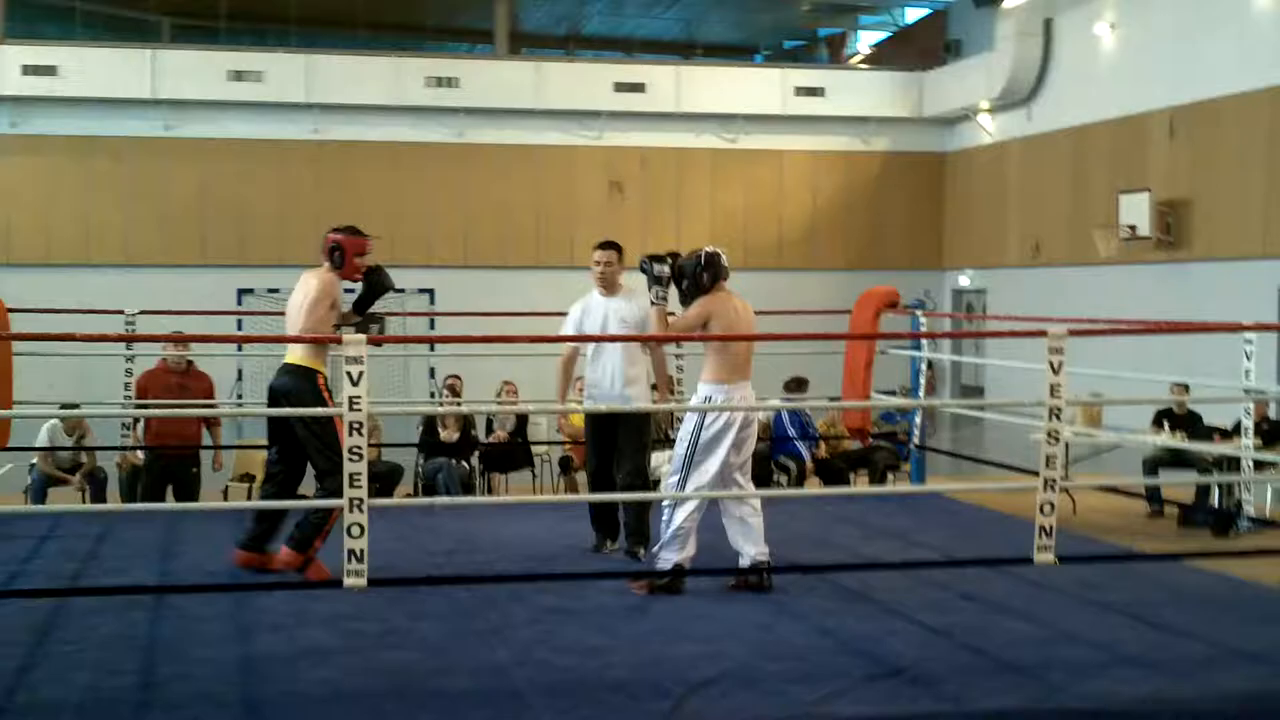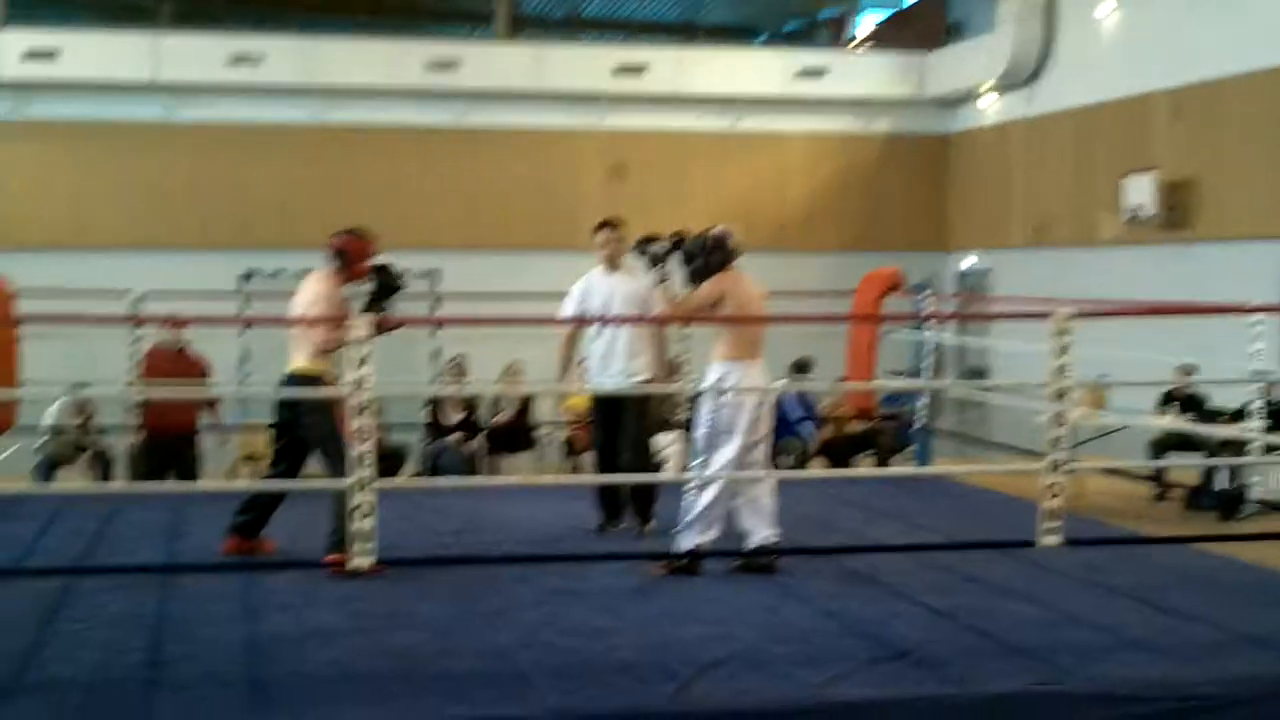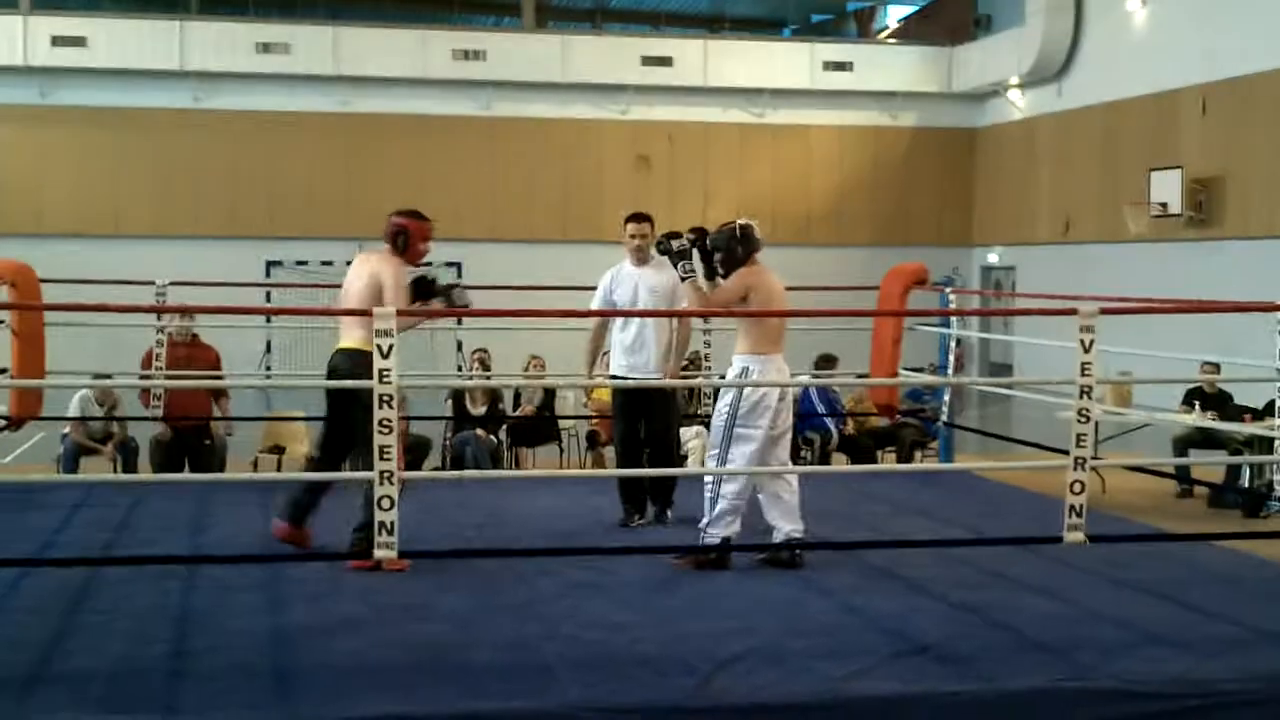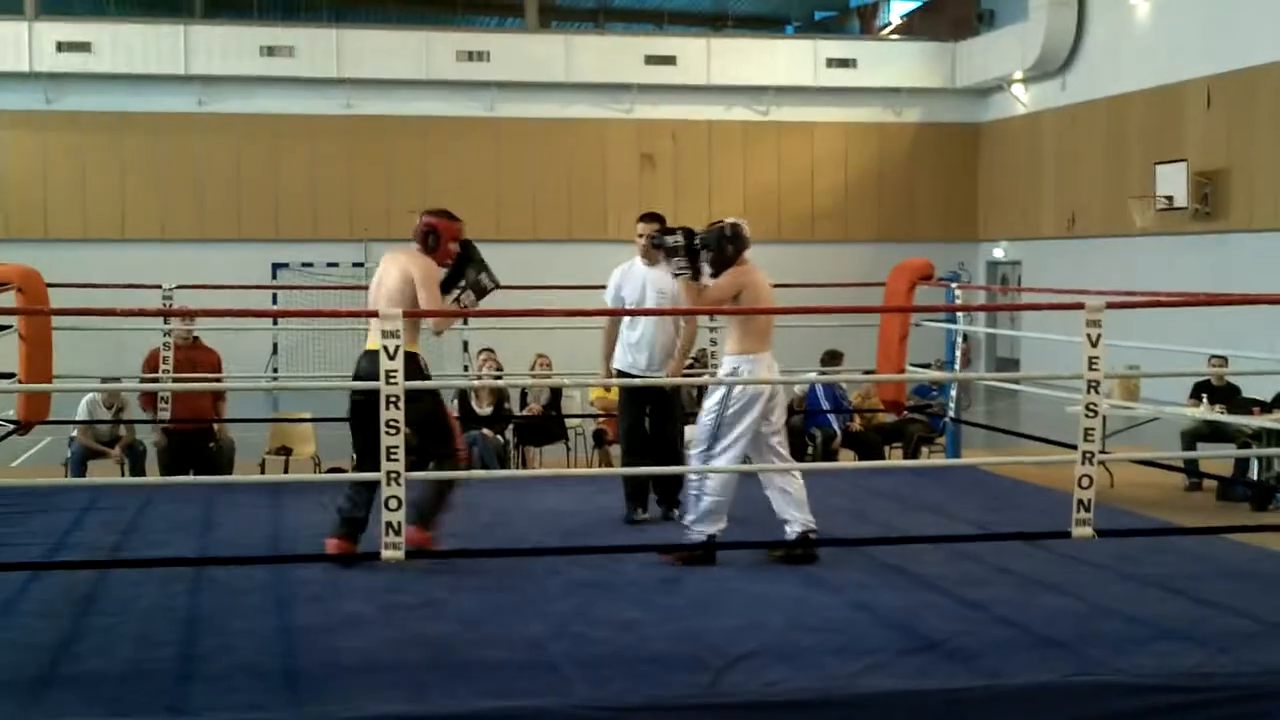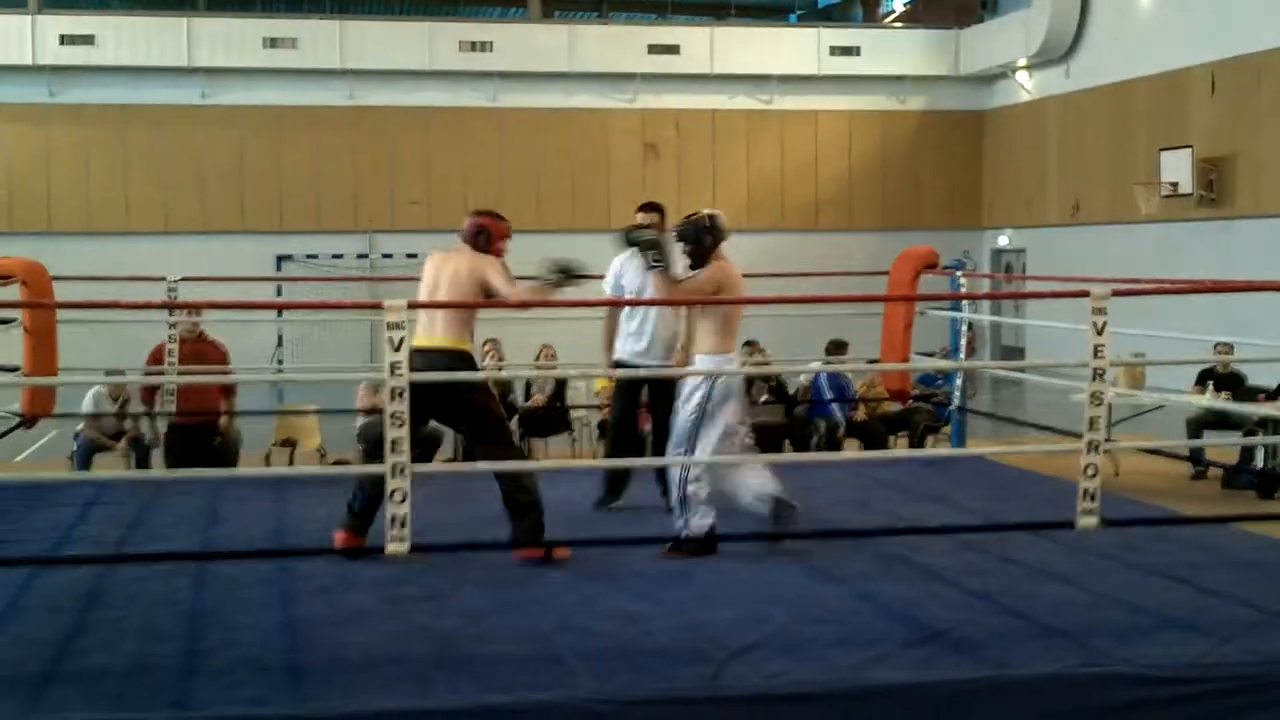
dt=0.2s
person 1, frame 1
left shoulder: (311, 278)
right shoulder: (326, 283)
left elbow: (335, 323)
right elbow: (305, 331)
left wrist: (366, 299)
right wrist: (348, 329)
left hip: (285, 379)
right hip: (305, 381)
left knee: (283, 471)
right knee: (336, 471)
left ankle: (251, 548)
right ankle: (298, 550)
person 1, frame 2
left shoulder: (316, 282)
right shoulder: (327, 288)
left elbow: (339, 325)
right elbow: (323, 342)
left wrist: (378, 300)
right wrist: (373, 328)
left hip: (294, 383)
right hip: (311, 384)
left knee: (285, 465)
right knee: (345, 463)
left ankle: (241, 534)
right ankle: (341, 551)
person 1, frame 3
left shoulder: (363, 259)
right shoulder: (391, 266)
right elbow: (399, 321)
left wrist: (414, 294)
right wrist: (442, 301)
left hip: (340, 361)
right hip: (366, 366)
left knee: (331, 449)
right knee: (378, 459)
left ankle: (292, 520)
right ankle: (366, 550)
person 1, frame 4
left shoulder: (389, 259)
right shoulder: (424, 266)
right elbow: (436, 325)
left wrist: (453, 279)
right wrist: (469, 294)
left hip: (367, 365)
right hip: (403, 367)
left knee: (369, 460)
right knee: (449, 452)
left ankle: (342, 538)
right ankle: (419, 525)
person 1, frame 5
left shoulder: (433, 260)
right shoulder: (483, 265)
right elbow: (517, 296)
right wrist: (557, 277)
left hip: (418, 362)
right hip: (455, 365)
right knee: (502, 451)
left ankle: (351, 532)
right ankle: (530, 542)
person 2, frame 1
left shoulder: (709, 303)
right shoulder: (743, 306)
left elbow: (665, 333)
left wrist: (658, 291)
right wrist: (679, 292)
left hip: (715, 399)
right hip: (743, 398)
left knee: (685, 486)
right knee: (739, 486)
left ankle: (669, 569)
right ankle: (756, 566)
person 2, frame 2
left shoulder: (722, 282)
right shoulder: (751, 286)
left elbow: (676, 313)
right wrist: (690, 271)
left hip: (727, 380)
right hip: (756, 378)
left knee: (707, 466)
right knee: (753, 468)
left ankle: (690, 550)
right ankle: (764, 547)
person 2, frame 3
left shoulder: (746, 277)
right shoulder: (770, 278)
left elbow: (704, 307)
right elbow: (721, 301)
left wrist: (684, 266)
right wrist: (707, 267)
left hip: (750, 372)
right hip: (776, 371)
left knee: (727, 461)
right knee: (775, 462)
left ankle: (715, 544)
right ankle: (789, 541)
person 2, frame 4
left shoulder: (738, 276)
right shoulder: (754, 276)
left elbow: (698, 304)
right elbow: (709, 298)
left wrist: (680, 263)
right wrist: (691, 266)
left hip: (741, 372)
right hip: (766, 371)
left knee: (709, 457)
right knee: (776, 460)
left ankle: (701, 540)
right ankle: (802, 537)
person 2, frame 5
left shoulder: (718, 271)
right shoulder: (721, 272)
left elbow: (672, 295)
right elbow: (684, 285)
left wrist: (652, 257)
right wrist: (657, 256)
left hip: (712, 371)
right hip: (716, 368)
left knee: (684, 455)
right knee: (726, 452)
left ankle: (696, 535)
right ankle: (773, 502)
person 3, frame 1
left shoulder: (639, 305)
right shoulder: (582, 307)
left elbow: (655, 351)
right elbow: (569, 356)
left wrist: (664, 391)
right wrist: (561, 401)
left hip: (634, 403)
right hip: (596, 404)
left knee: (633, 474)
right knee: (598, 472)
left ankle: (638, 541)
right ankle: (606, 533)
person 3, frame 2
left shoulder: (642, 281)
right shoulder: (584, 286)
left elbow: (658, 327)
right elbow: (572, 334)
left wrist: (661, 367)
right wrist: (561, 379)
left hip: (637, 378)
right hip: (601, 381)
left knee: (636, 448)
right knee: (606, 449)
left ankle: (643, 514)
right ankle: (611, 512)
person 3, frame 3
left shoulder: (669, 275)
right shoulder: (613, 277)
left elbow: (684, 322)
right elbow: (600, 326)
left wrist: (675, 361)
right wrist: (588, 369)
left hip: (660, 373)
right hip: (624, 372)
left knee: (663, 442)
right knee: (627, 442)
left ankle: (662, 503)
right ankle: (634, 507)
person 3, frame 4
right shoulder: (623, 273)
left elbow: (690, 322)
right elbow: (613, 321)
left wrist: (679, 361)
right wrist: (606, 363)
left hip: (665, 370)
right hip: (629, 369)
left knee: (666, 439)
right knee: (632, 438)
left ankle: (668, 501)
right ankle: (636, 502)
person 3, frame 5
right shoulder: (621, 263)
right elbow: (612, 311)
left wrist: (683, 351)
right wrist: (607, 353)
left hip: (666, 359)
right hip: (628, 357)
left knee: (666, 428)
right knee: (620, 426)
left ankle: (671, 490)
right ankle: (612, 489)
